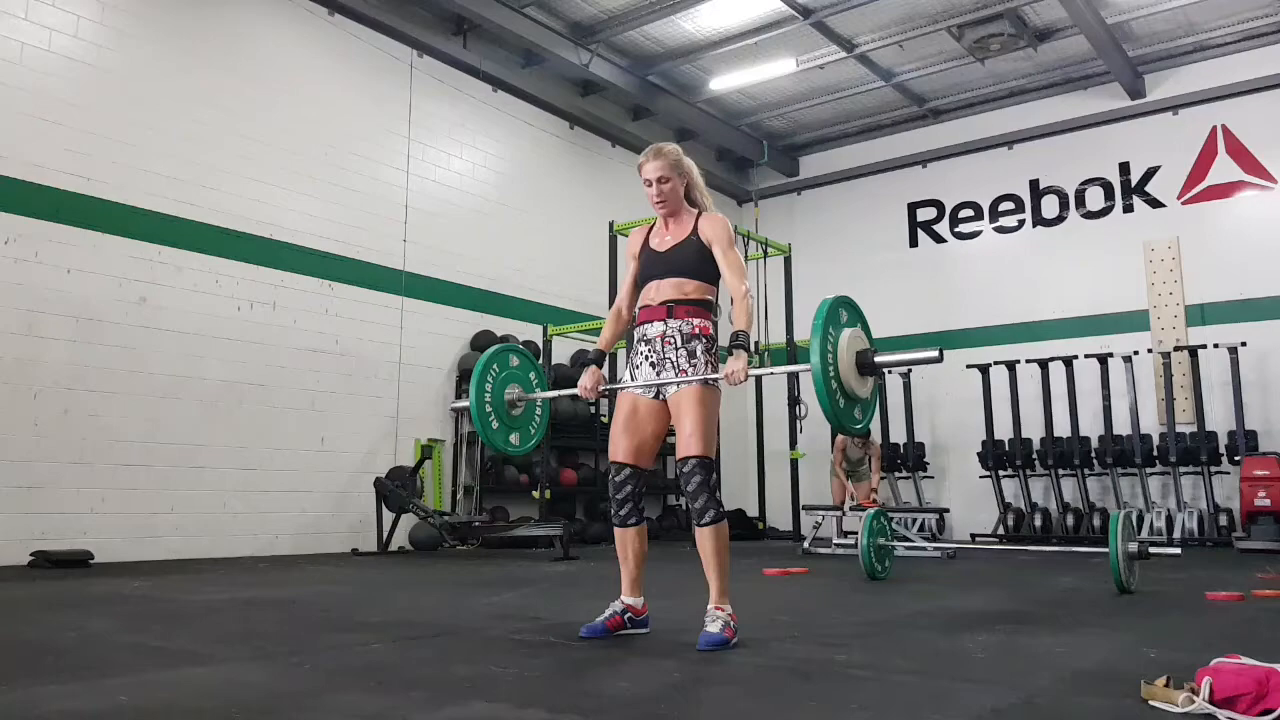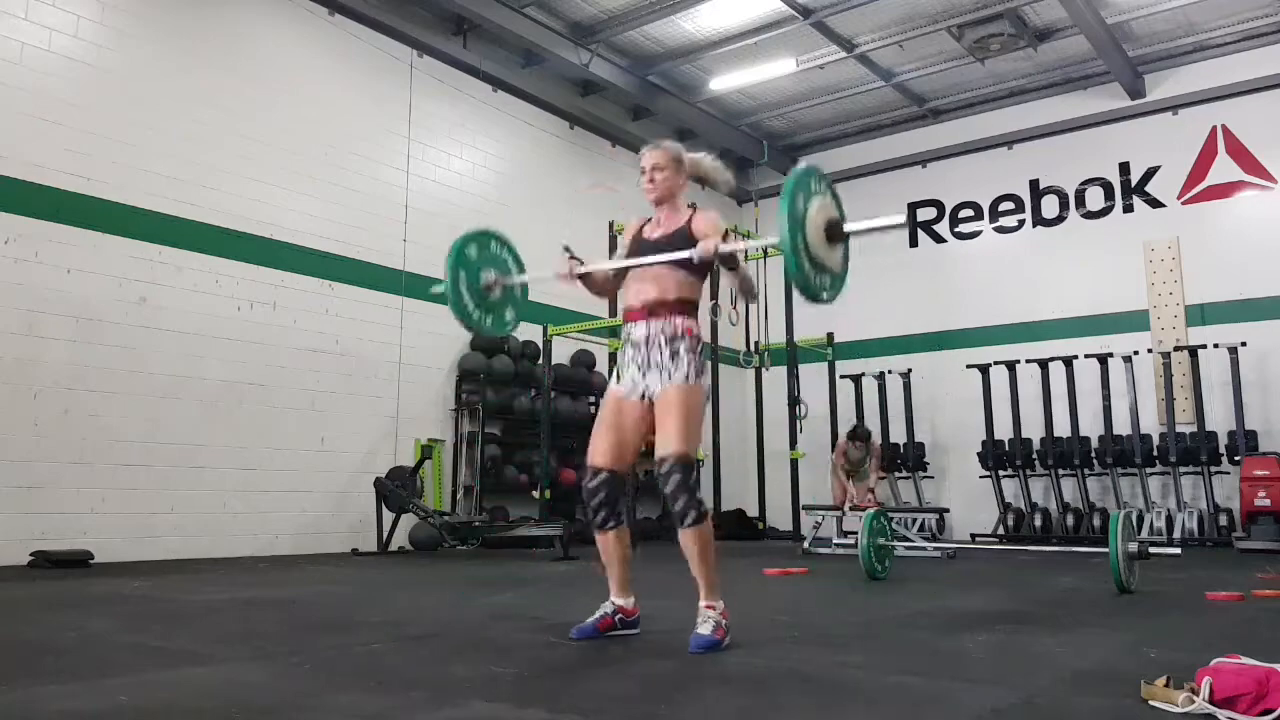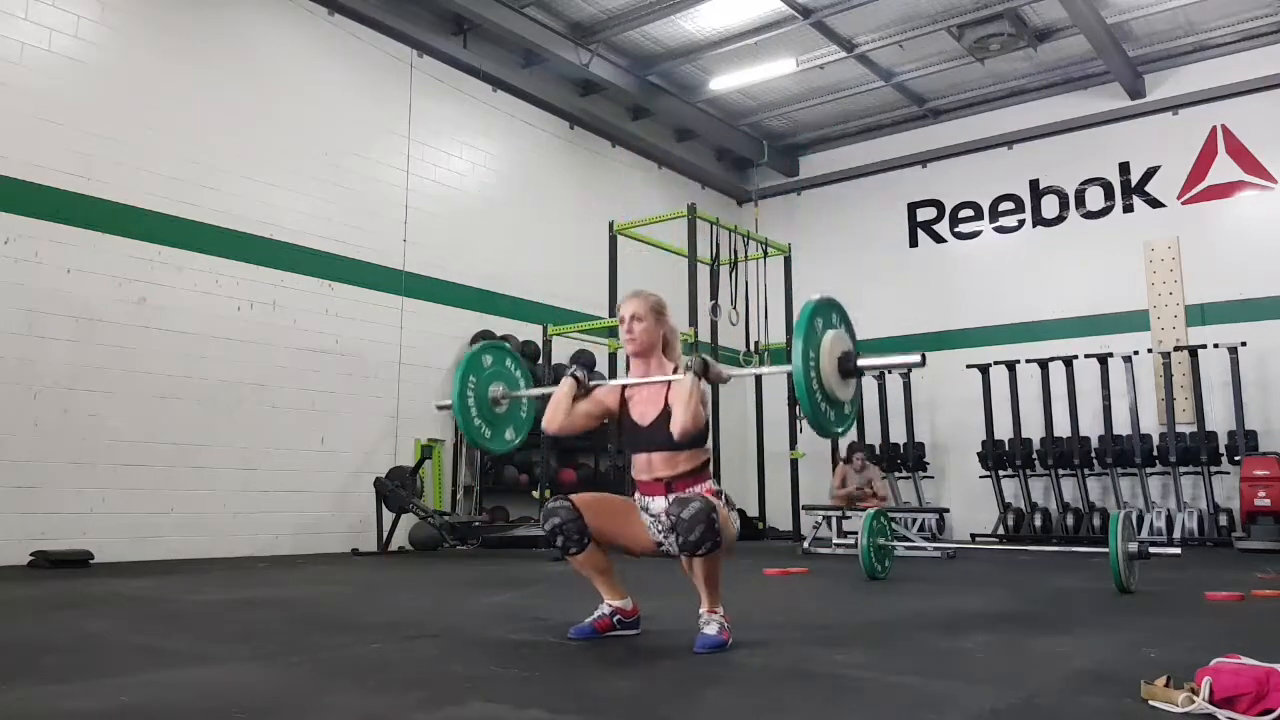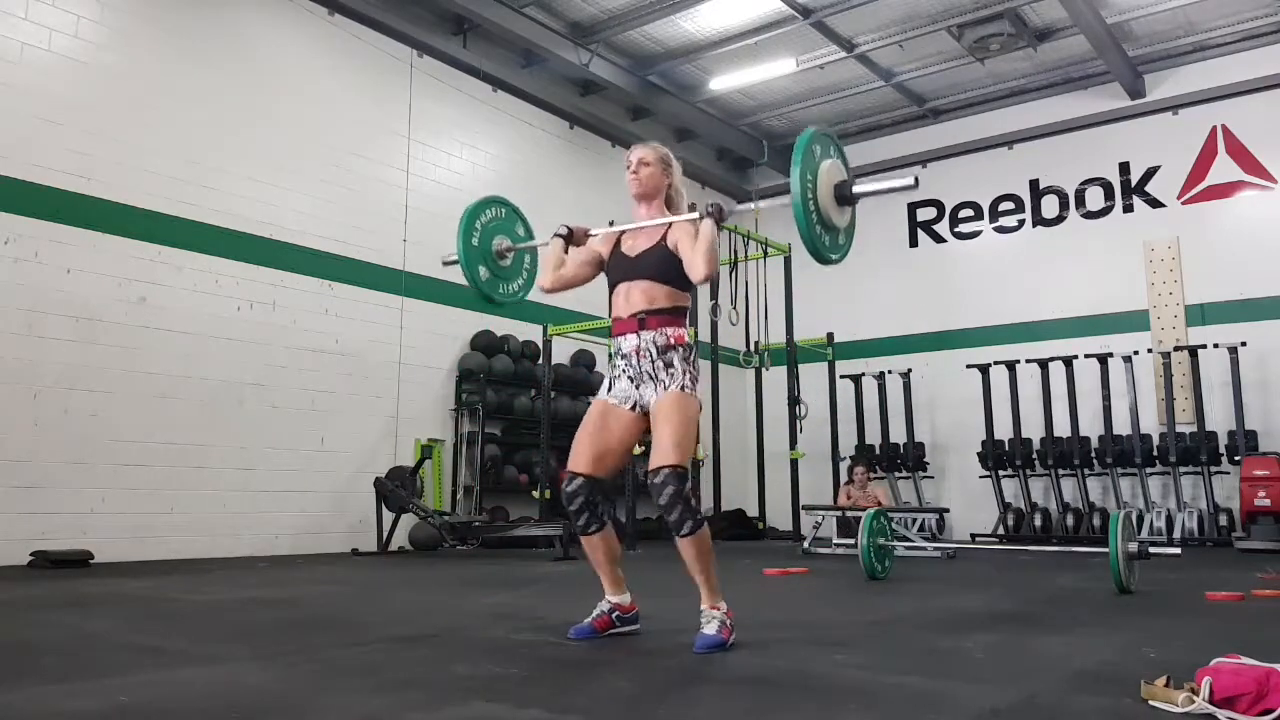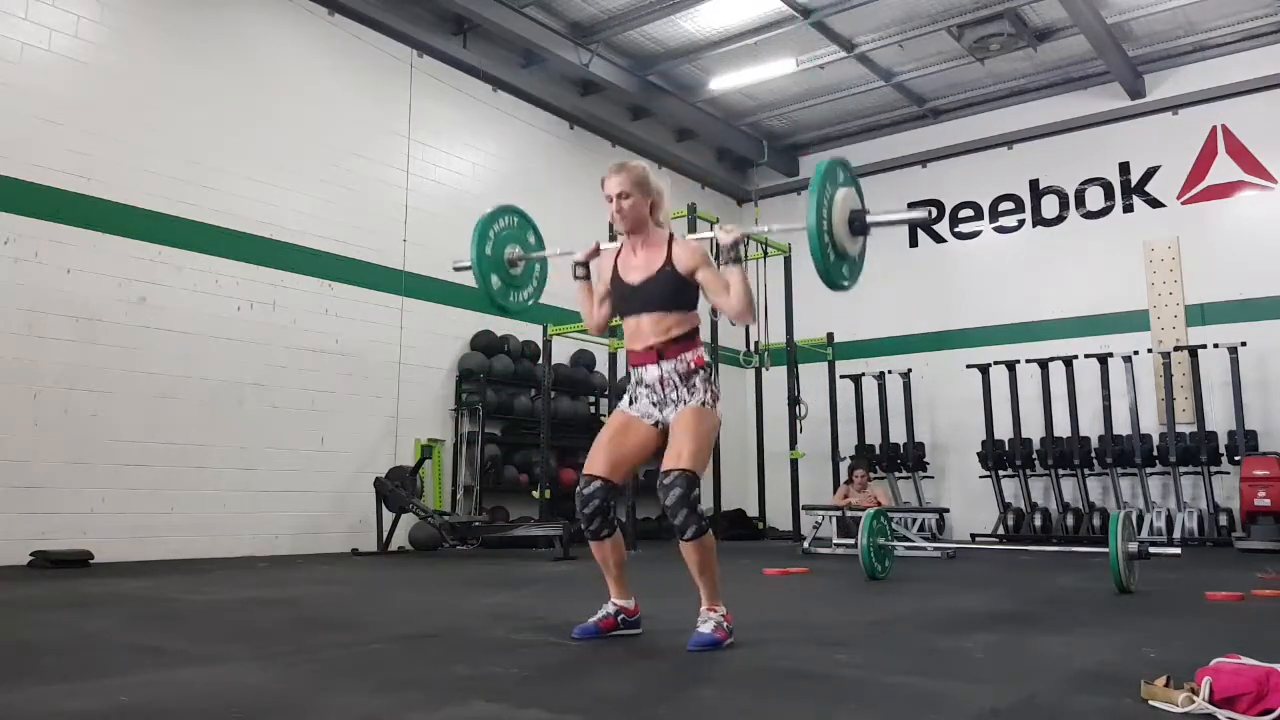
dt=1s
person 1, frame 1
left shoulder: (711, 225)
right shoulder: (640, 238)
left elbow: (739, 291)
right elbow: (621, 308)
left wrist: (740, 348)
right wrist: (596, 361)
left hip: (691, 346)
right hip: (643, 352)
left knee: (695, 475)
right knee: (622, 480)
left ankle: (720, 610)
right ankle: (631, 604)
person 1, frame 2
left shoulder: (699, 221)
right shoulder: (636, 230)
left elbow: (713, 249)
right elbow: (606, 287)
left wrist: (714, 249)
right wrist: (581, 271)
left hip: (678, 353)
right hip: (634, 357)
left knee: (674, 477)
right knee: (599, 483)
left ankle: (712, 610)
right ankle: (621, 604)
person 1, frame 3
left shoulder: (683, 382)
right shoulder: (615, 394)
left elbow: (683, 427)
right elbow: (554, 424)
left wrist: (695, 374)
right wrist: (572, 381)
left hip: (699, 505)
right hip: (646, 512)
left knee: (692, 515)
right knee: (559, 515)
left ankle: (712, 614)
right ankle: (619, 607)
person 1, frame 4
left shoulder: (681, 230)
right shoulder: (610, 240)
left elbow: (702, 272)
right elbow: (549, 282)
left wrist: (709, 222)
right wrist: (562, 240)
left hip: (668, 362)
right hip: (623, 366)
left knee: (667, 486)
right knee: (577, 487)
left ankle: (715, 610)
right ankle: (619, 603)
person 1, frame 5
left shoulder: (684, 252)
right shoulder: (610, 261)
left elbow: (741, 312)
right elbow: (595, 322)
left wrist: (731, 253)
right wrist: (582, 271)
left hip: (687, 385)
right hip: (641, 389)
left knee: (676, 491)
right knee: (590, 494)
left ankle: (714, 610)
right ankle: (622, 605)
